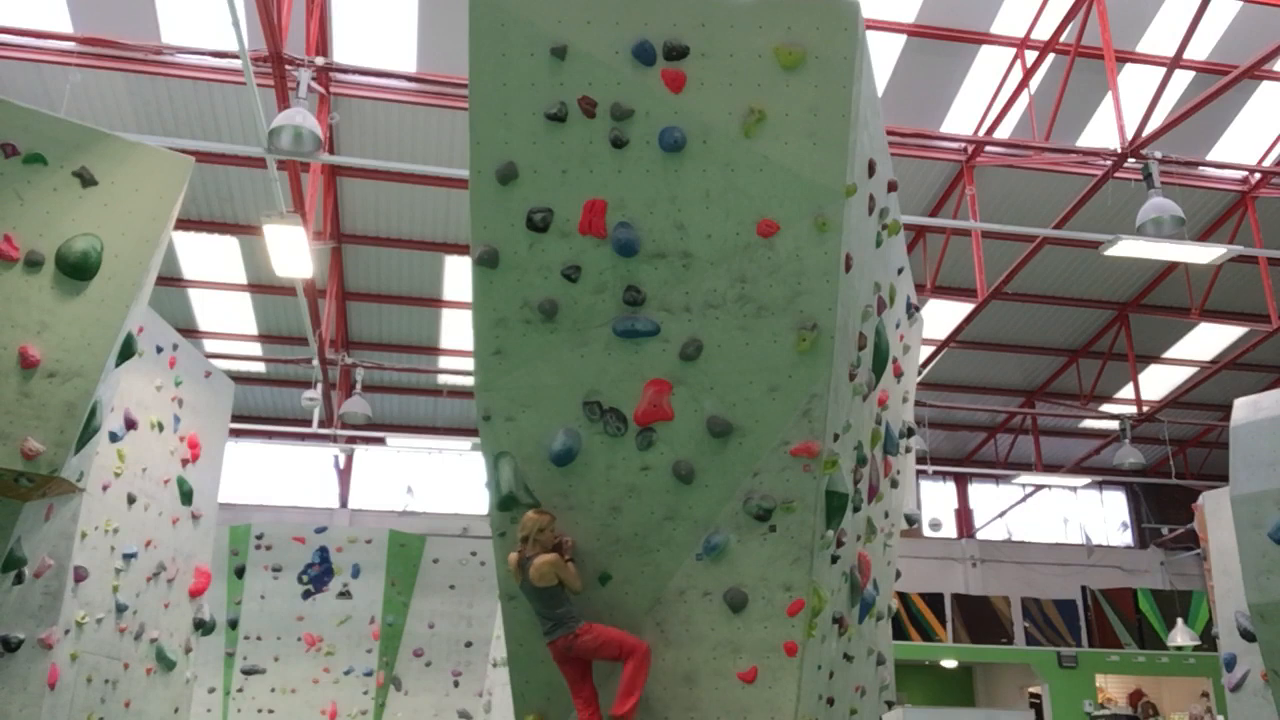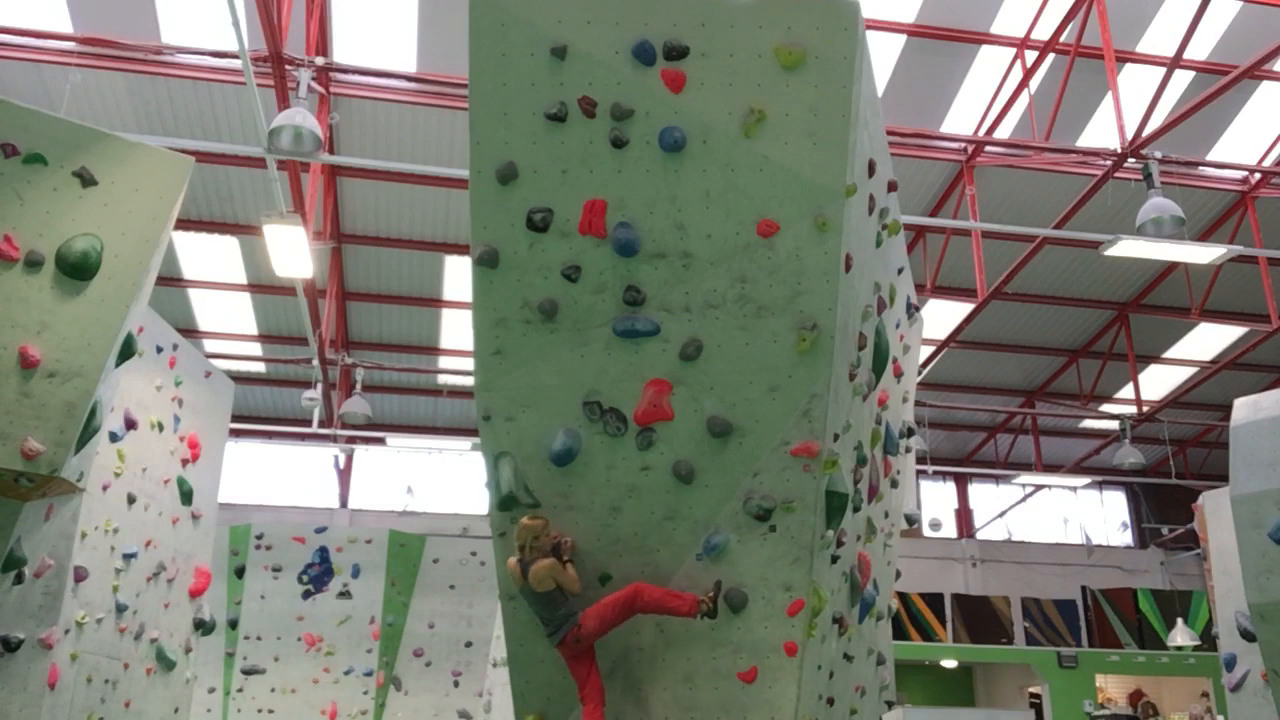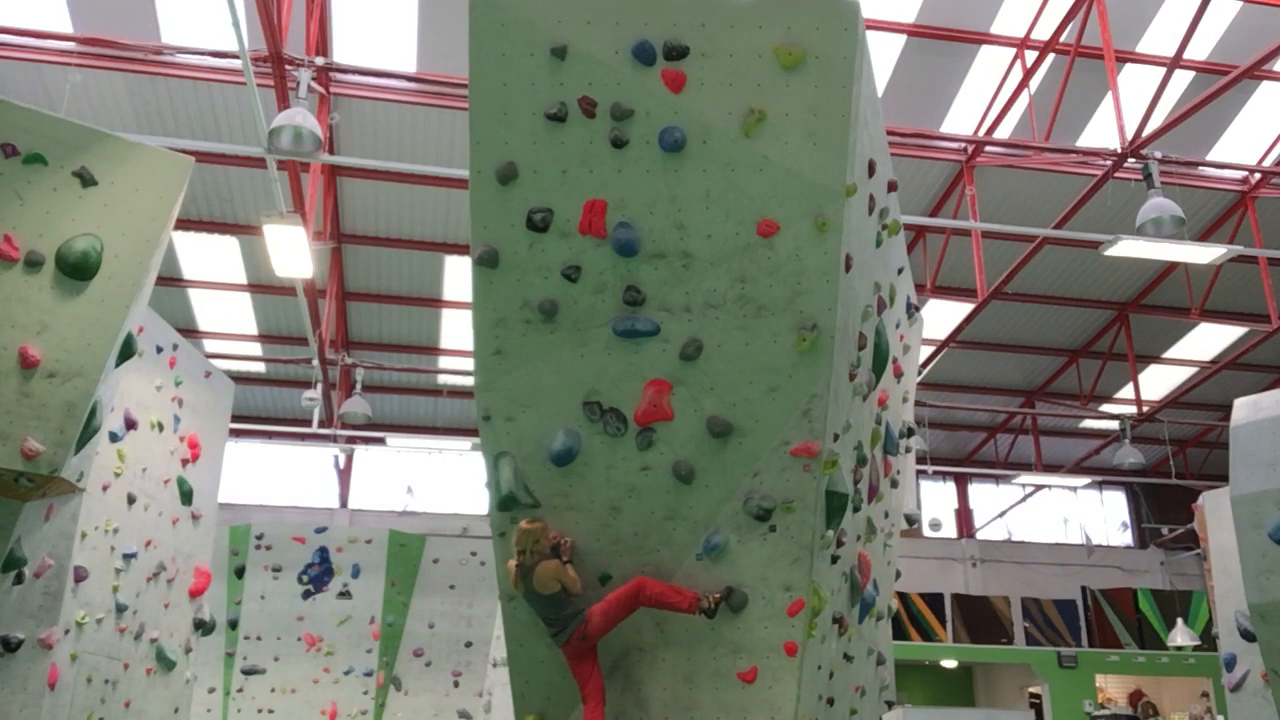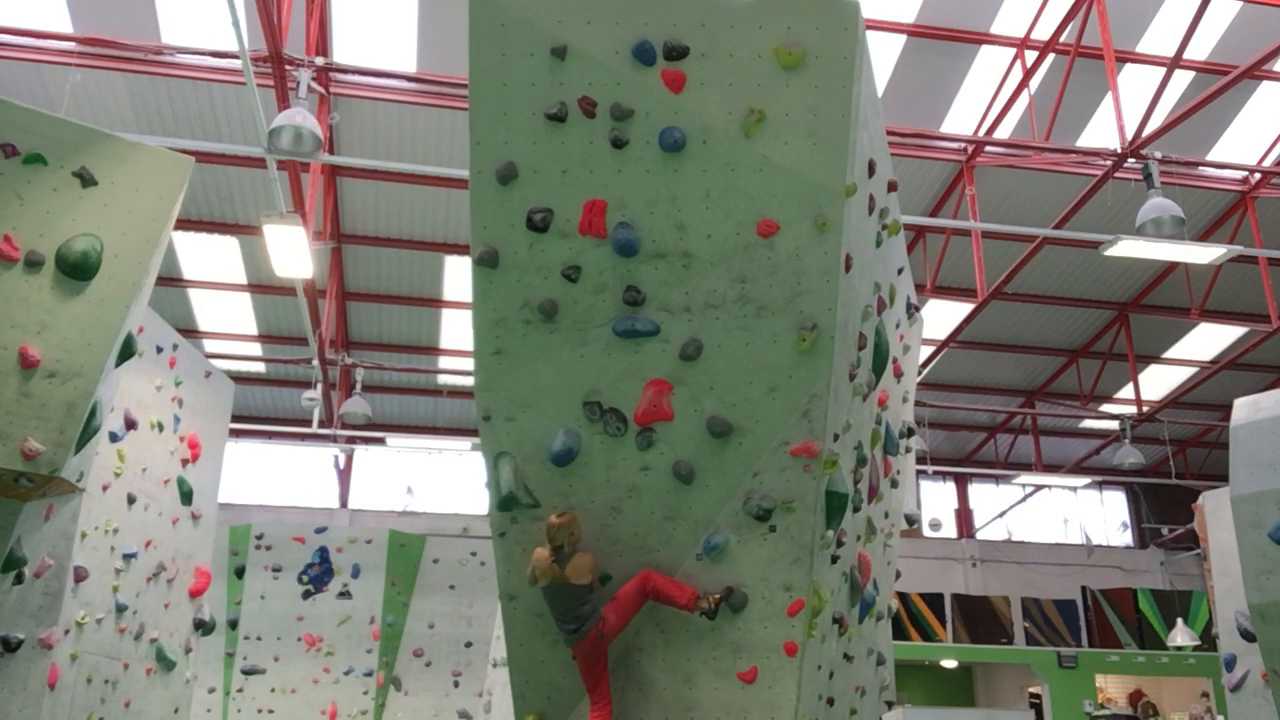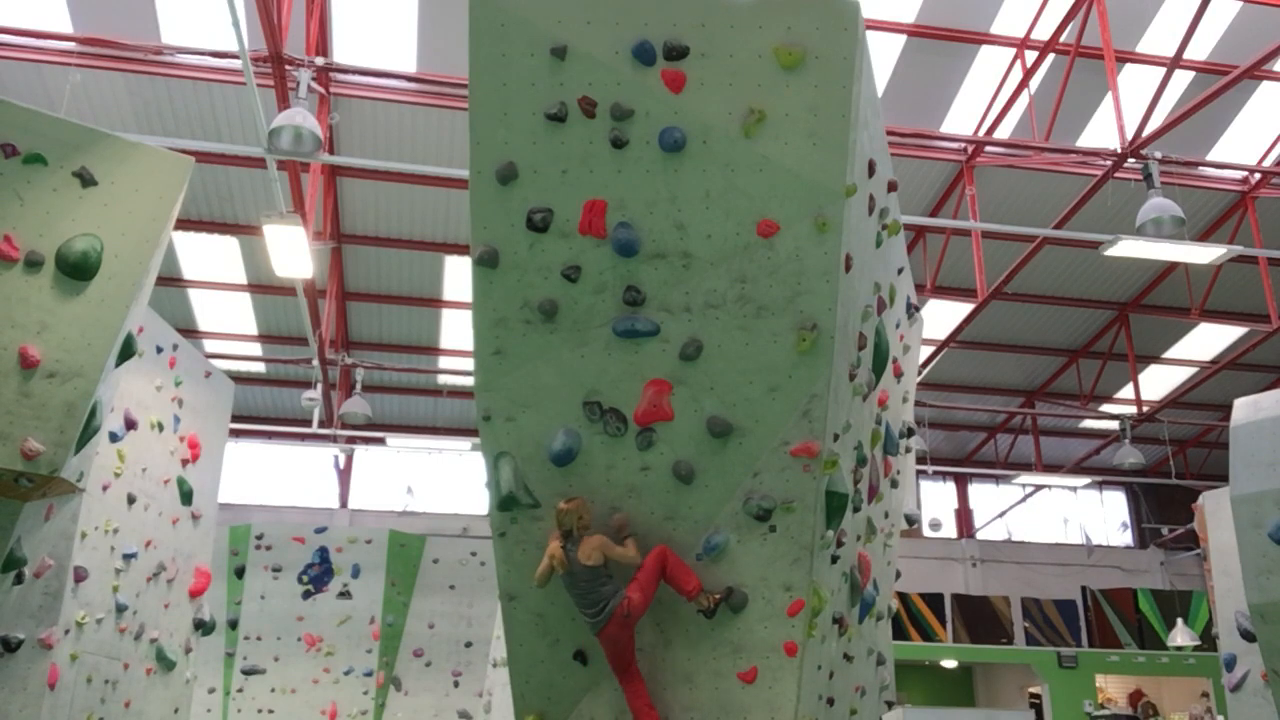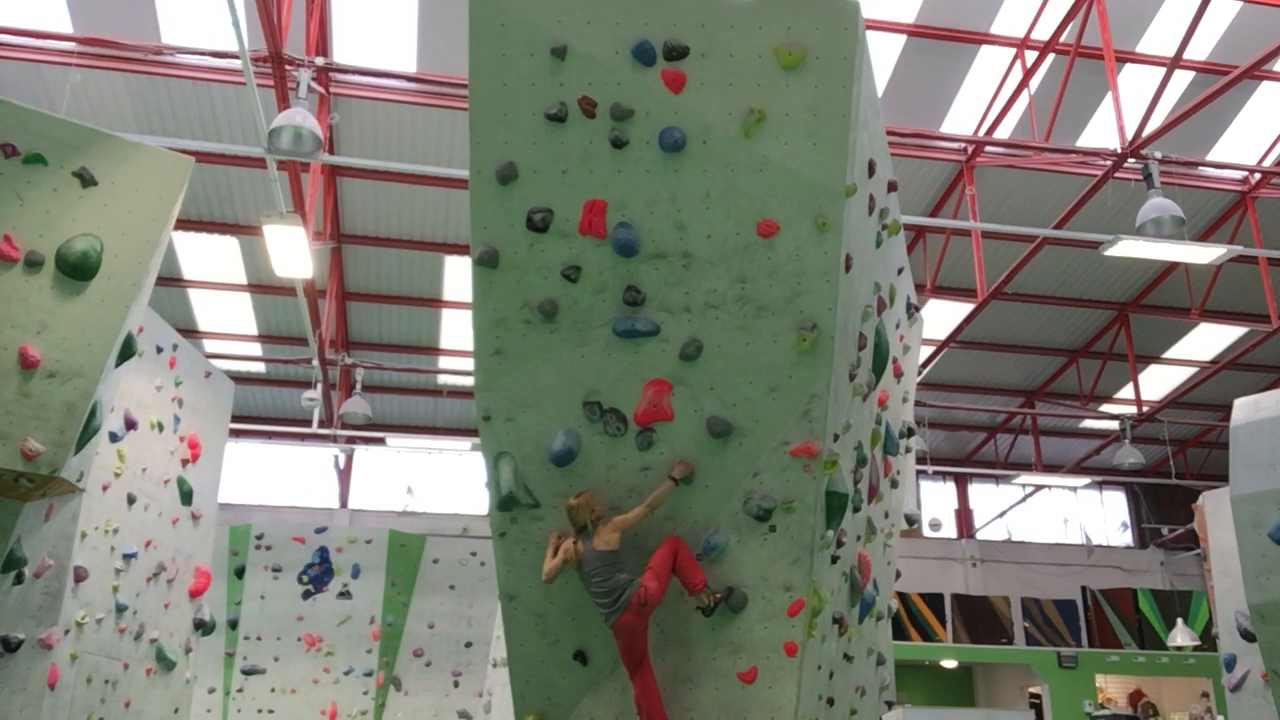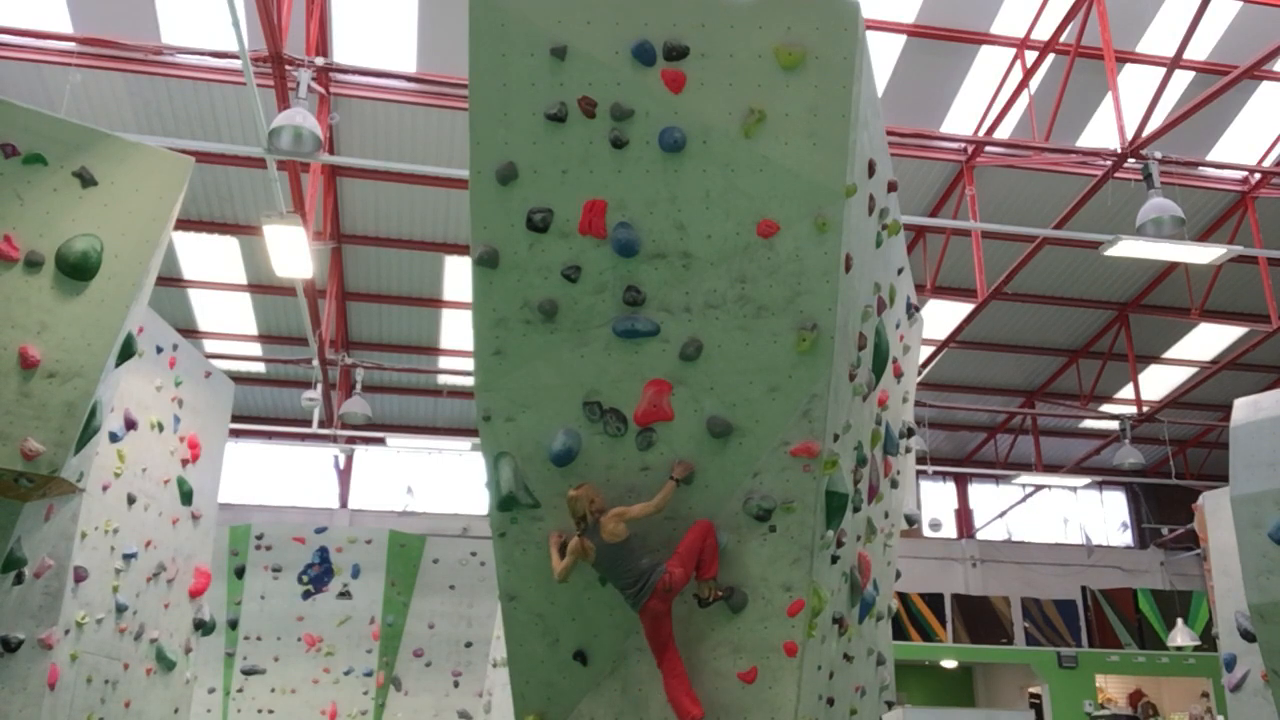
dt=0.5s
person 1, frame 1
left shoulder: (514, 560)
right shoulder: (550, 560)
right elbow: (576, 587)
left wrist: (554, 551)
right wrist: (568, 557)
left hip: (555, 642)
right hip: (575, 635)
left knee: (585, 702)
right knee: (638, 649)
person 1, frame 2
left shoulder: (512, 565)
right shoulder: (547, 565)
right elbow: (575, 588)
left wrist: (551, 549)
right wrist: (566, 557)
left hip: (564, 642)
right hip: (578, 630)
left knee: (591, 699)
right knee: (637, 594)
right ankle: (700, 606)
person 1, frame 3
left shoulder: (513, 568)
right shoulder: (550, 567)
right elbow: (576, 589)
left wrist: (550, 550)
right wrist: (566, 558)
left hip: (567, 642)
right hip: (584, 627)
left knee: (592, 699)
right knee: (640, 587)
right ankle: (701, 603)
person 1, frame 4
left shoulder: (539, 556)
right shoulder: (584, 560)
left elbow: (530, 581)
left hip: (579, 644)
right hip: (601, 627)
left knee: (599, 701)
right knee: (646, 579)
right ankle: (702, 604)
person 1, frame 5
left shoulder: (555, 550)
right shoulder: (596, 542)
left elbow: (539, 582)
right elbow: (636, 559)
right wrist: (625, 533)
left hip: (604, 629)
right hip: (625, 607)
left knee: (630, 682)
right knee: (661, 554)
right ankle: (703, 600)
person 1, frame 6
left shoulder: (569, 546)
right shoulder: (611, 528)
left elbow: (547, 576)
right elbow: (649, 505)
left wrist: (551, 546)
right wrist: (675, 477)
left hip: (619, 621)
right hip: (640, 597)
left knee: (641, 678)
right knee: (673, 543)
right ankle: (703, 596)
person 1, frame 7
left shoulder: (576, 544)
right shoulder: (614, 518)
left elbow: (559, 576)
right elbow: (656, 505)
left wrist: (554, 546)
right wrist: (675, 478)
left hip: (645, 606)
right hip: (665, 580)
left knee: (668, 663)
right knee: (703, 527)
right ankle: (706, 589)
